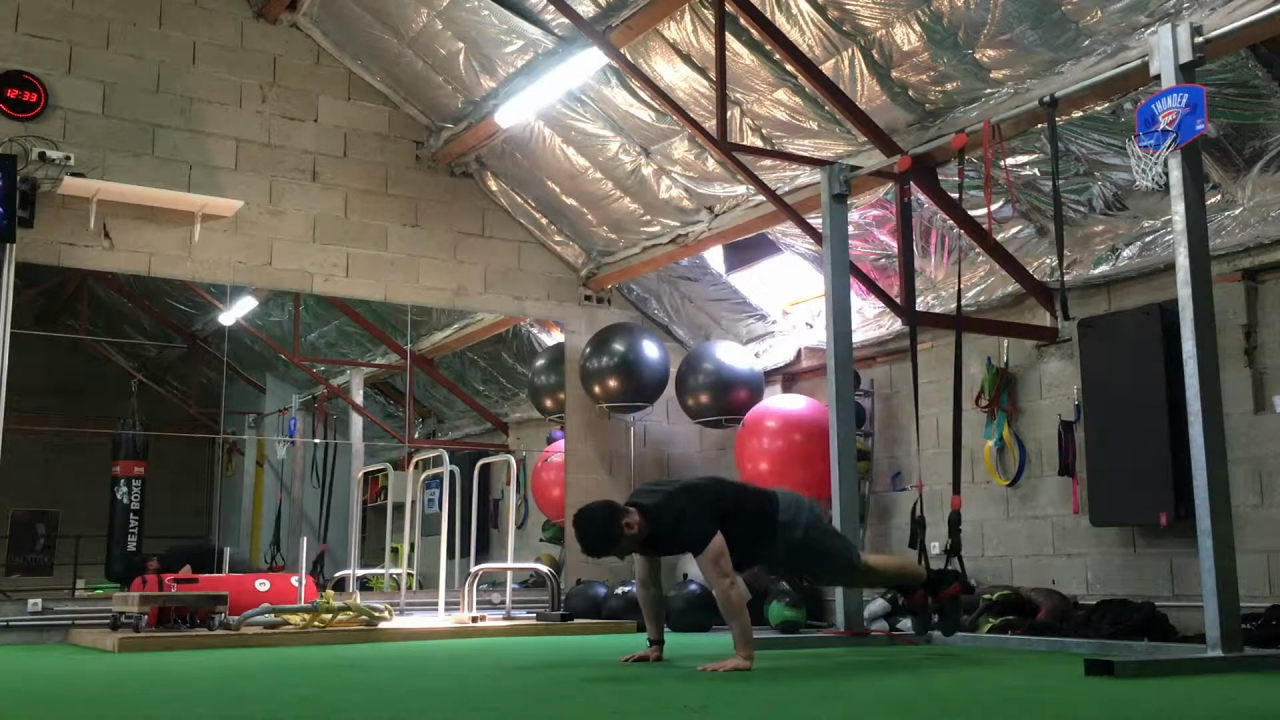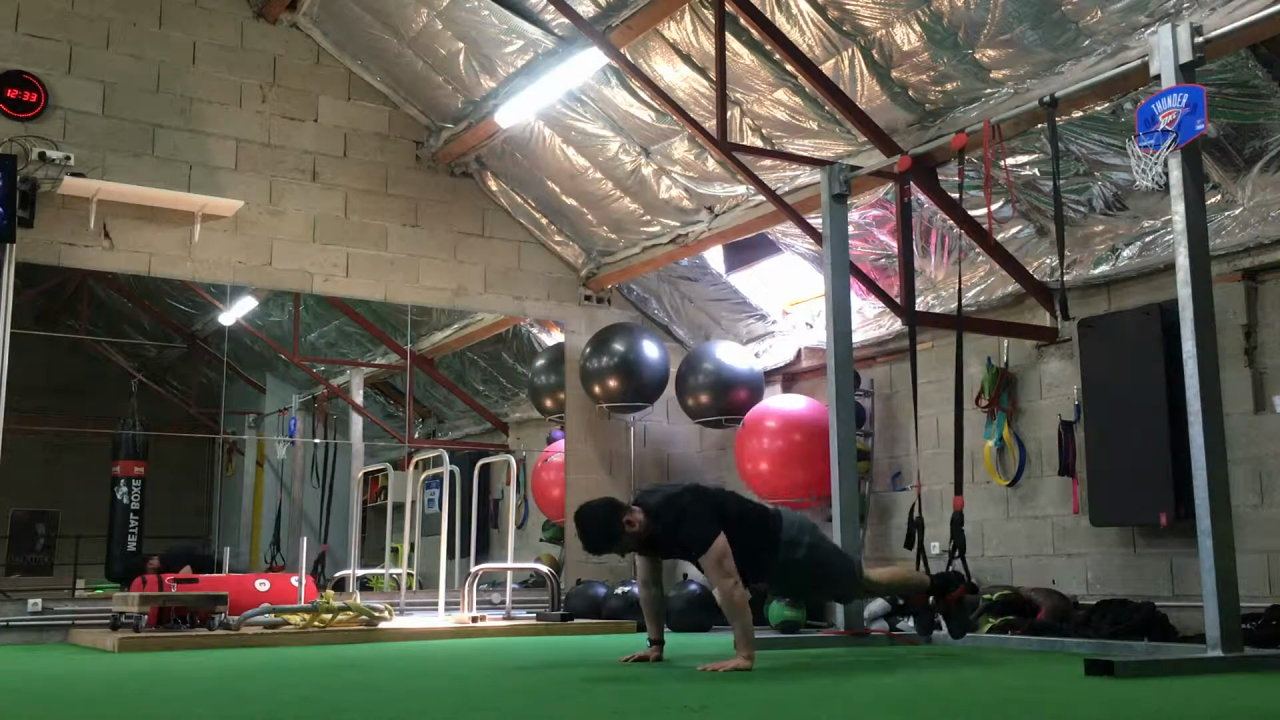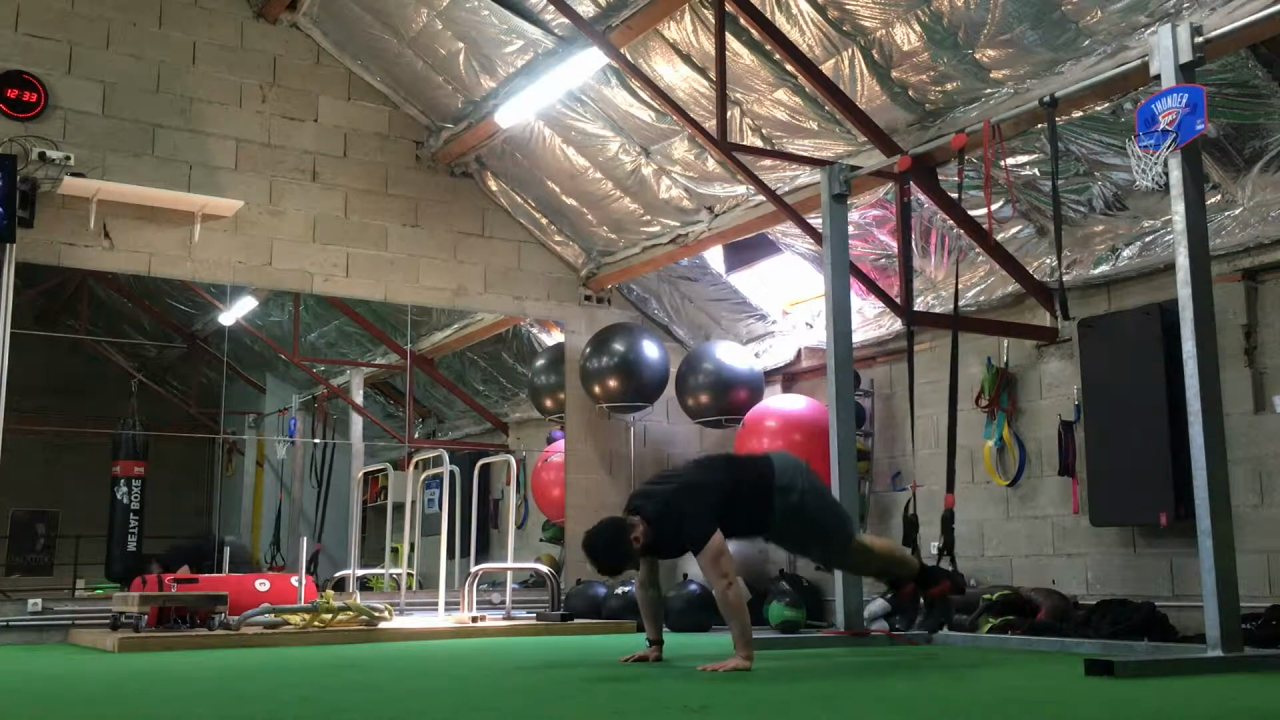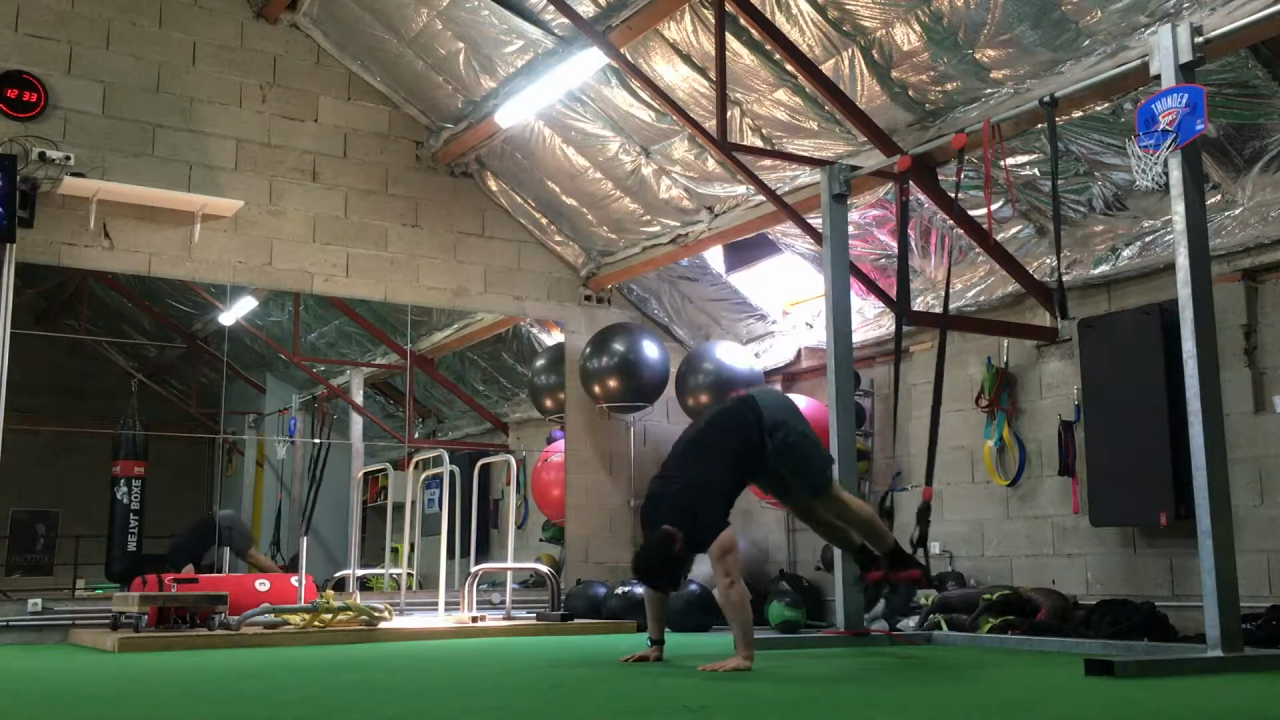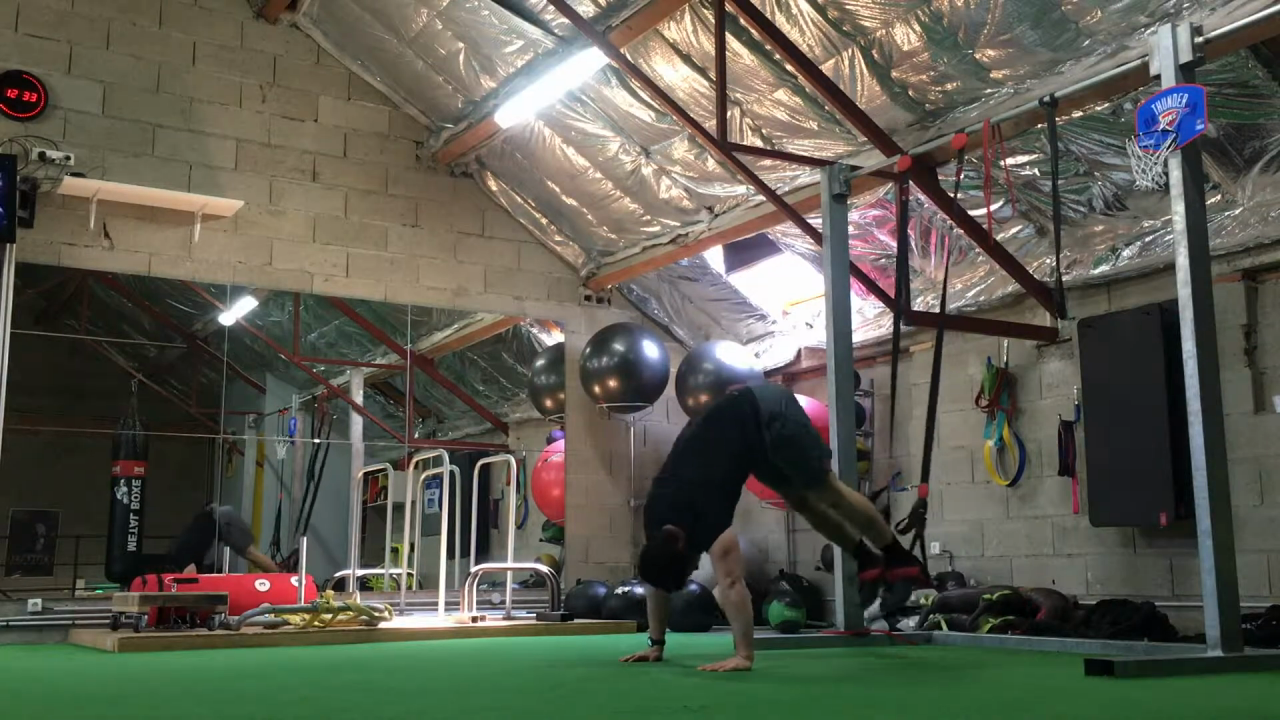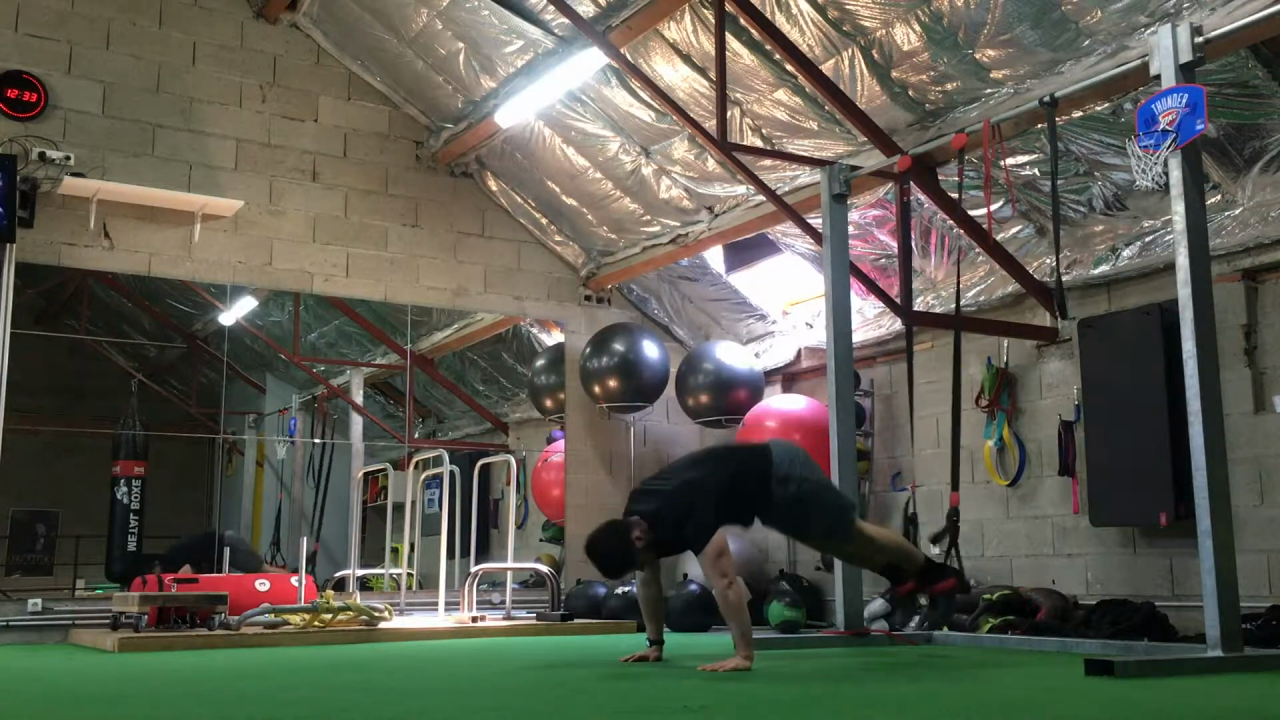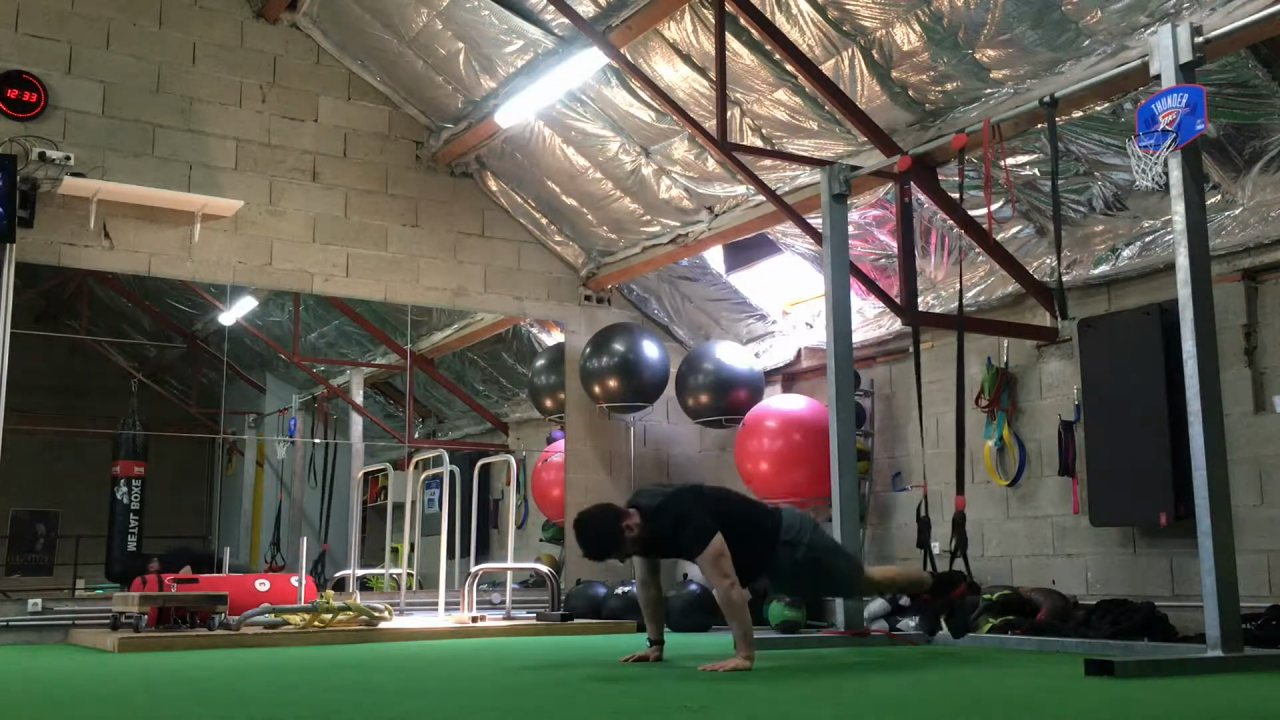
dt=0.2s
person 1, frame 1
left shoulder: (681, 513)
right shoulder: (641, 516)
left elbow: (724, 581)
right elbow: (648, 583)
left wrist: (743, 654)
right wrist: (656, 643)
left hip: (784, 522)
right hip: (765, 541)
left knee: (855, 569)
right knee: (840, 575)
left ankle: (940, 581)
right ankle: (910, 589)
person 1, frame 2
left shoulder: (684, 512)
right shoulder: (644, 517)
left elbow: (728, 583)
right elbow: (649, 584)
left wrist: (745, 655)
right wrist: (656, 644)
left hip: (786, 542)
right hip: (770, 557)
left knee: (858, 582)
right knee: (851, 584)
left ankle: (943, 585)
right ankle: (918, 593)
person 1, frame 3
left shoulder: (682, 513)
right shoulder: (640, 516)
left elbow: (724, 583)
right elbow: (647, 583)
left wrist: (743, 655)
right wrist: (654, 644)
left hip: (783, 485)
right hip: (766, 506)
left knee: (851, 547)
right knee: (831, 554)
left ankle: (929, 576)
right ankle: (902, 583)
person 1, frame 4
left shoulder: (698, 510)
right shoulder: (656, 510)
left elbow: (728, 582)
right elbow: (656, 577)
left wrist: (744, 656)
right wrist: (656, 645)
left hip: (769, 418)
right hip: (742, 415)
left knee: (827, 499)
right knee: (801, 505)
left ankle: (899, 561)
right ankle: (871, 562)
person 1, frame 5
left shoulder: (700, 510)
right shoulder: (658, 515)
left elbow: (729, 582)
right elbow: (657, 582)
left wrist: (744, 655)
right wrist: (656, 644)
left hip: (766, 410)
right hip: (742, 413)
left knee: (826, 493)
right knee: (799, 501)
left ankle: (898, 558)
right ankle: (868, 561)
person 1, frame 6
left shoulder: (683, 511)
right shoulder: (637, 516)
left elbow: (725, 582)
right elbow: (648, 581)
left wrist: (743, 654)
right wrist: (655, 643)
left hip: (781, 470)
right hip: (764, 484)
left knee: (849, 534)
right knee: (823, 540)
left ankle: (936, 574)
right ankle: (901, 575)
person 1, frame 7
left shoulder: (680, 513)
right shoulder: (640, 514)
left elbow: (726, 583)
right elbow: (647, 581)
left wrist: (744, 654)
right wrist: (655, 644)
left hip: (786, 539)
right hip: (773, 552)
left knee: (858, 582)
right knee: (852, 583)
left ankle: (945, 584)
right ankle: (921, 591)
